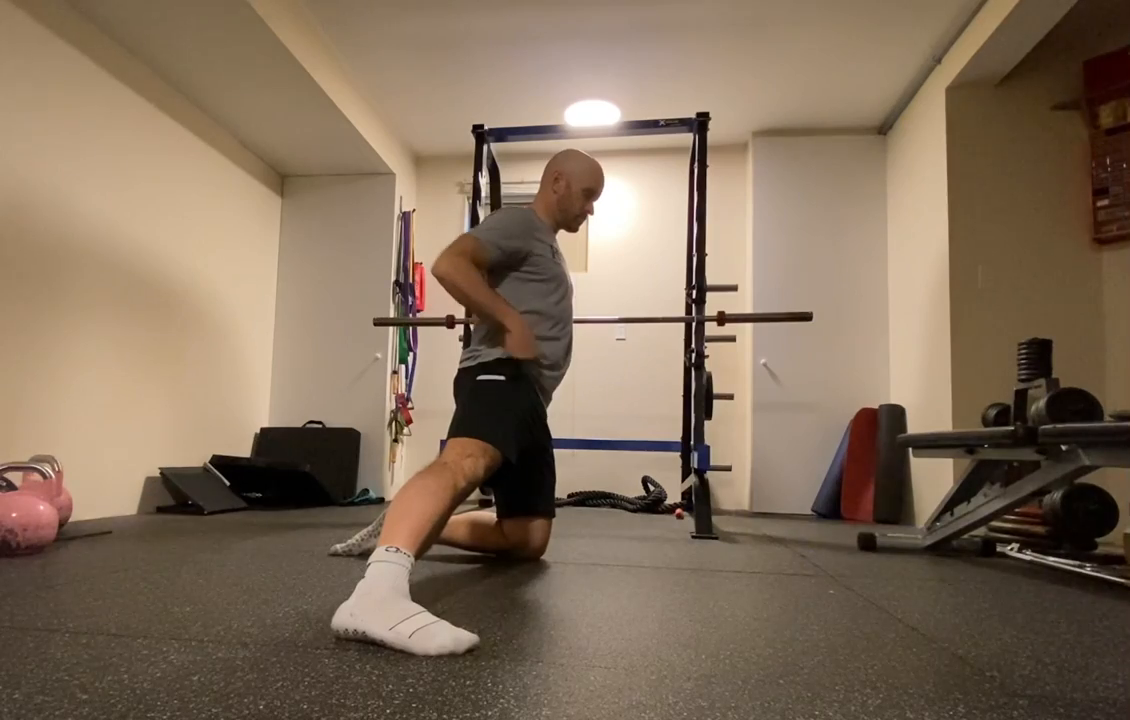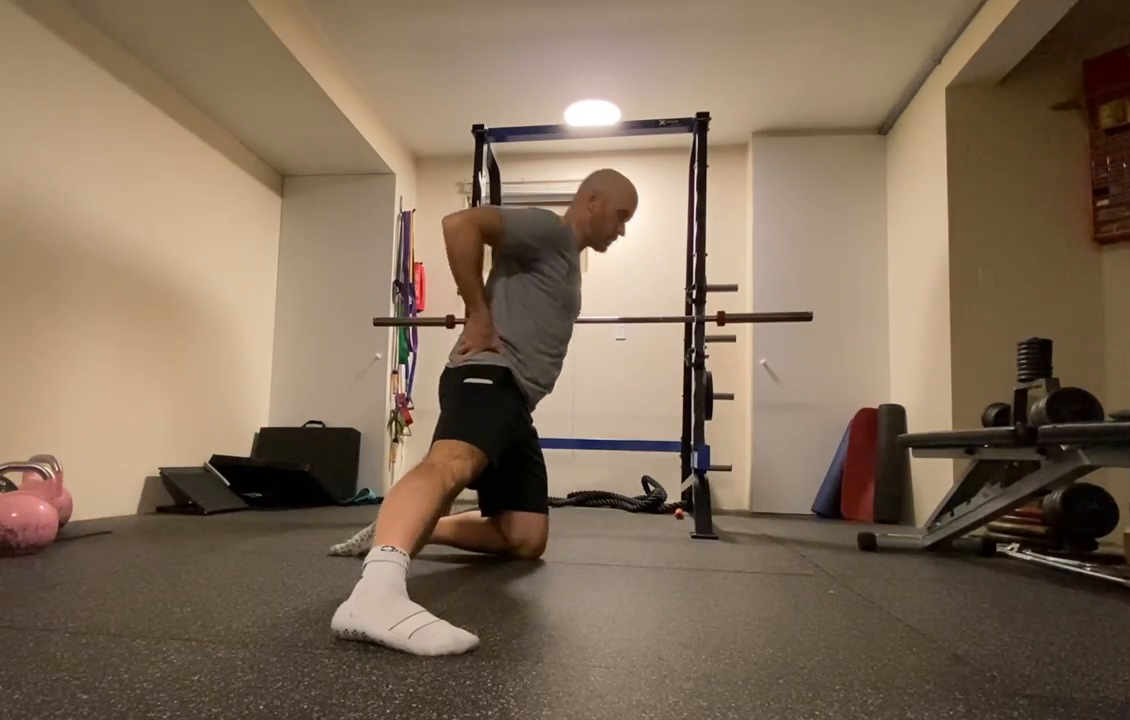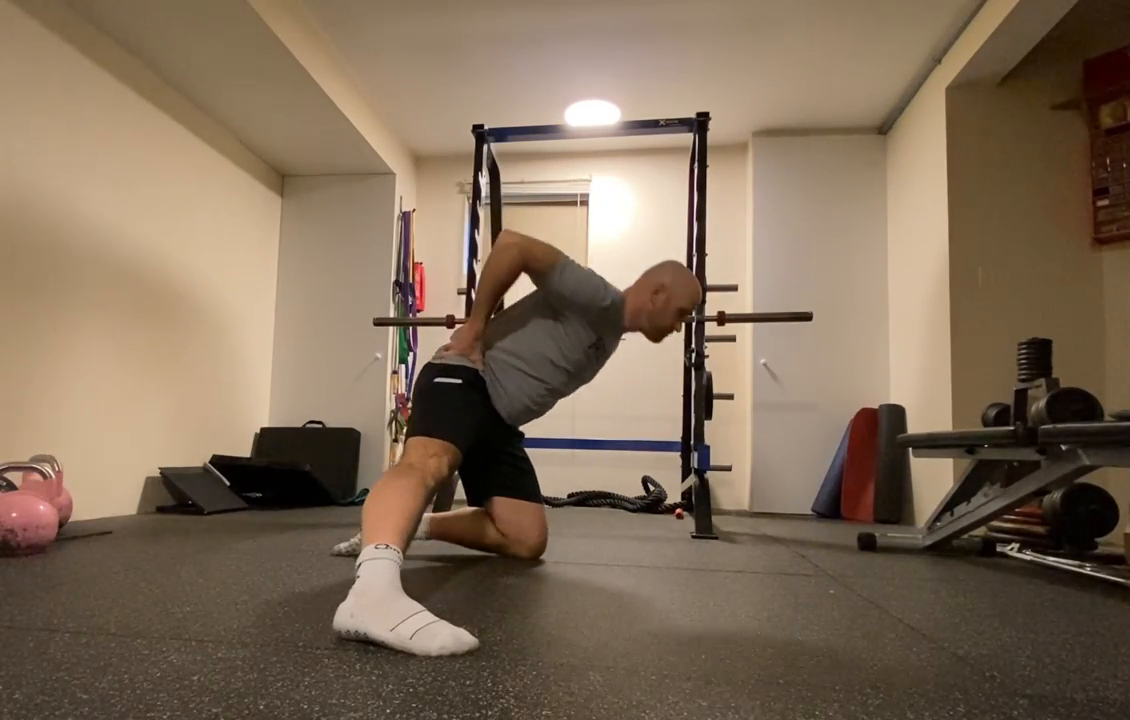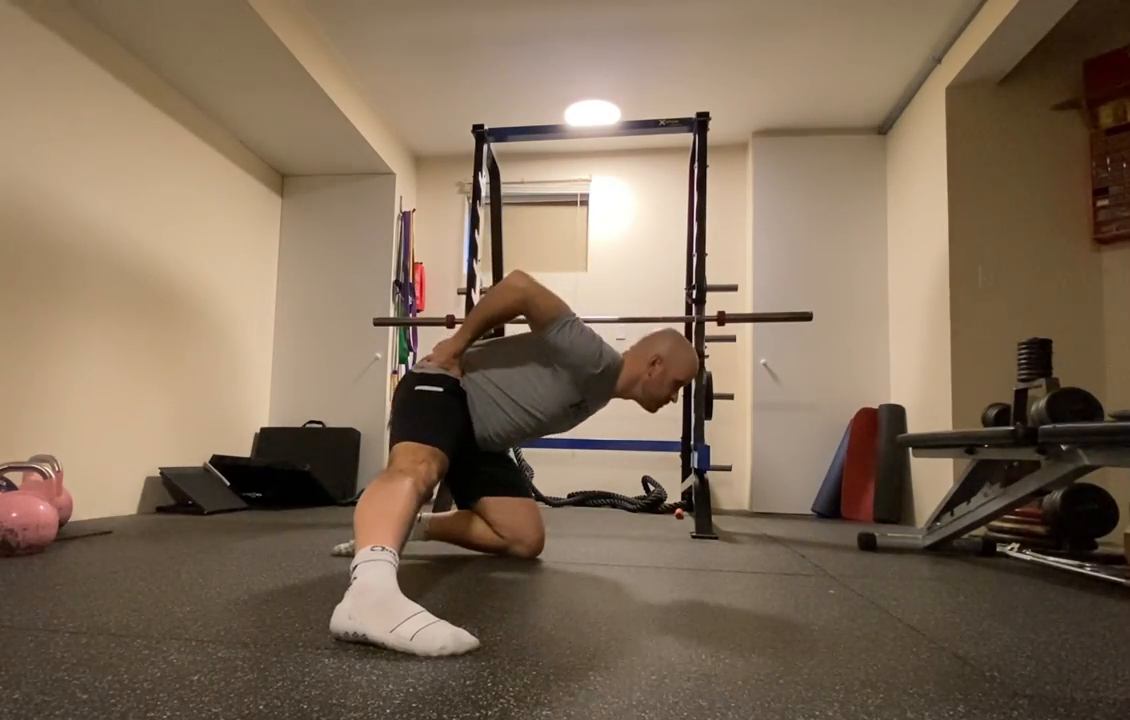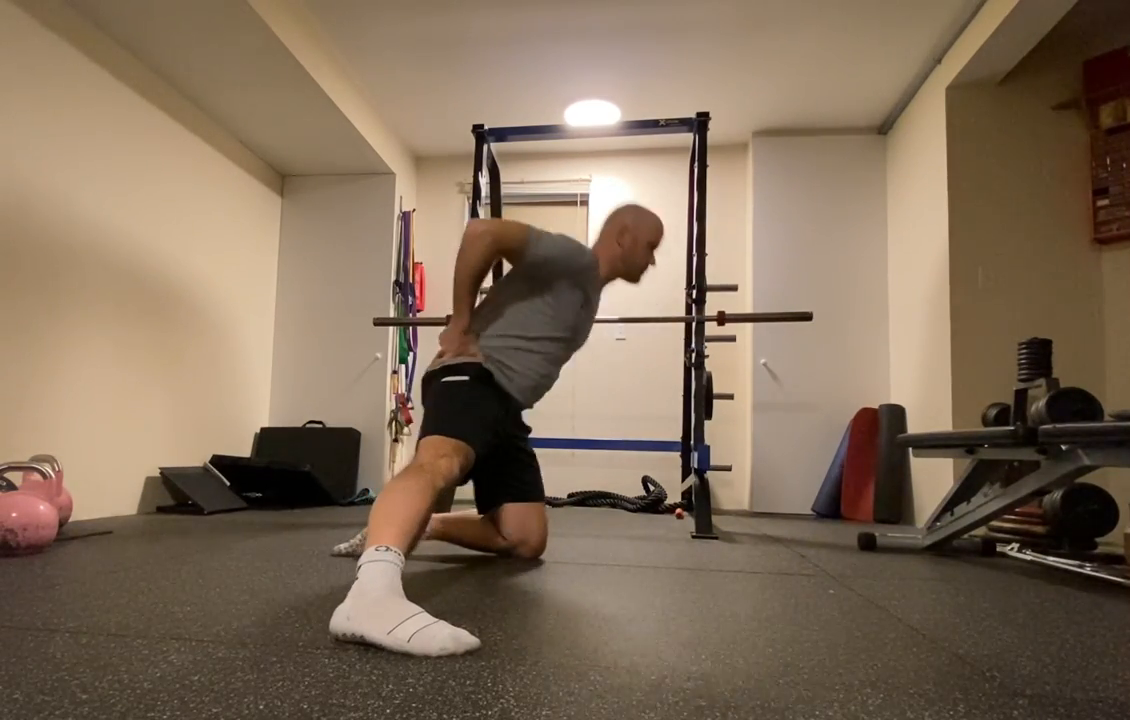
dt=0.7s
person 1, frame 1
left shoulder: (547, 245)
right shoulder: (519, 223)
right elbow: (449, 265)
right wrist: (512, 322)
left hip: (528, 395)
right hip: (502, 377)
left knee: (527, 541)
right knee: (464, 464)
left ankle: (408, 531)
right ankle: (379, 589)
person 1, frame 2
left shoulder: (568, 257)
right shoulder: (549, 231)
right elbow: (460, 223)
right wrist: (478, 316)
left hip: (516, 402)
right hip: (488, 378)
left knee: (526, 540)
right knee: (451, 465)
left ankle: (407, 529)
right ankle: (375, 589)
person 1, frame 3
left shoulder: (611, 331)
right shoulder: (597, 297)
right elbow: (511, 244)
right wrist: (475, 327)
left hip: (499, 416)
right hip: (466, 380)
left knee: (526, 540)
right knee: (426, 462)
left ankle: (408, 526)
right ankle: (373, 587)
person 1, frame 4
left shoulder: (603, 389)
right shoulder: (593, 360)
right elbow: (519, 286)
right wrist: (457, 343)
left hip: (479, 437)
right hip: (442, 390)
left knee: (525, 540)
right knee: (413, 470)
left ankle: (409, 527)
right ankle: (369, 591)
person 1, frame 5
left shoulder: (589, 289)
right shoulder: (572, 259)
right elbow: (482, 231)
right wrist: (461, 323)
left hip: (505, 403)
right hip: (473, 380)
left knee: (526, 540)
right knee: (438, 464)
left ankle: (408, 526)
right ankle: (371, 591)
